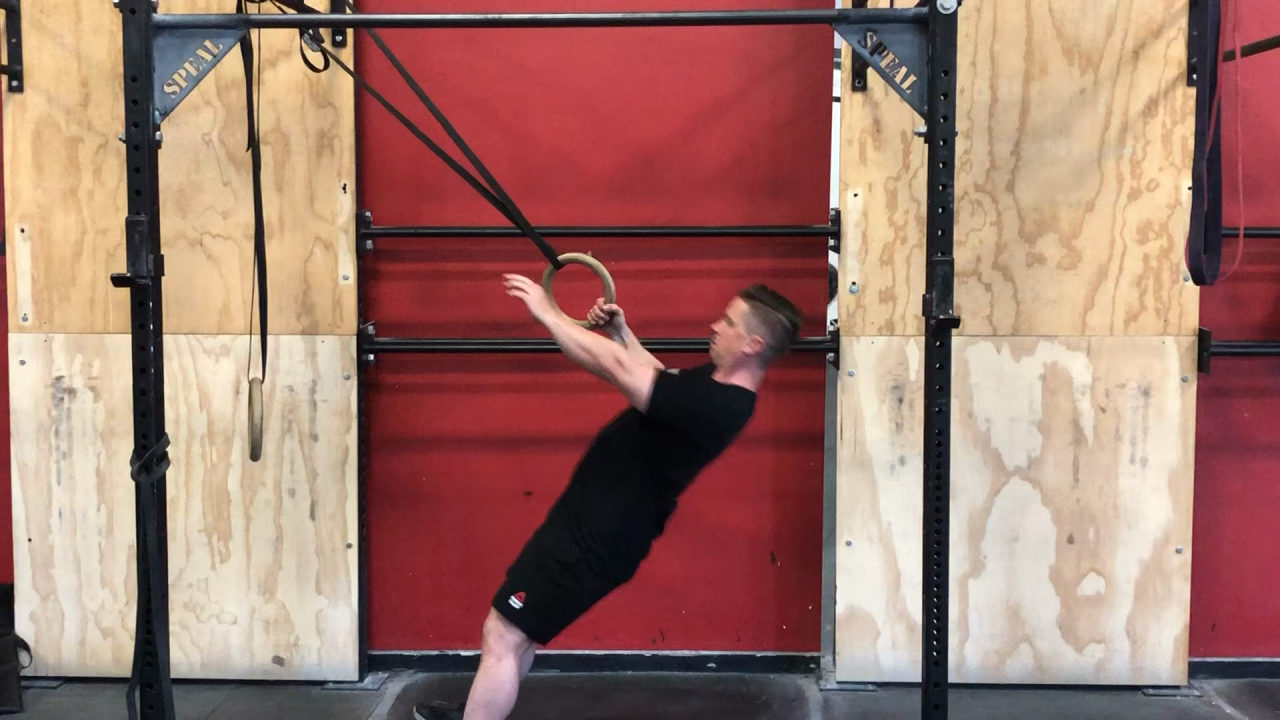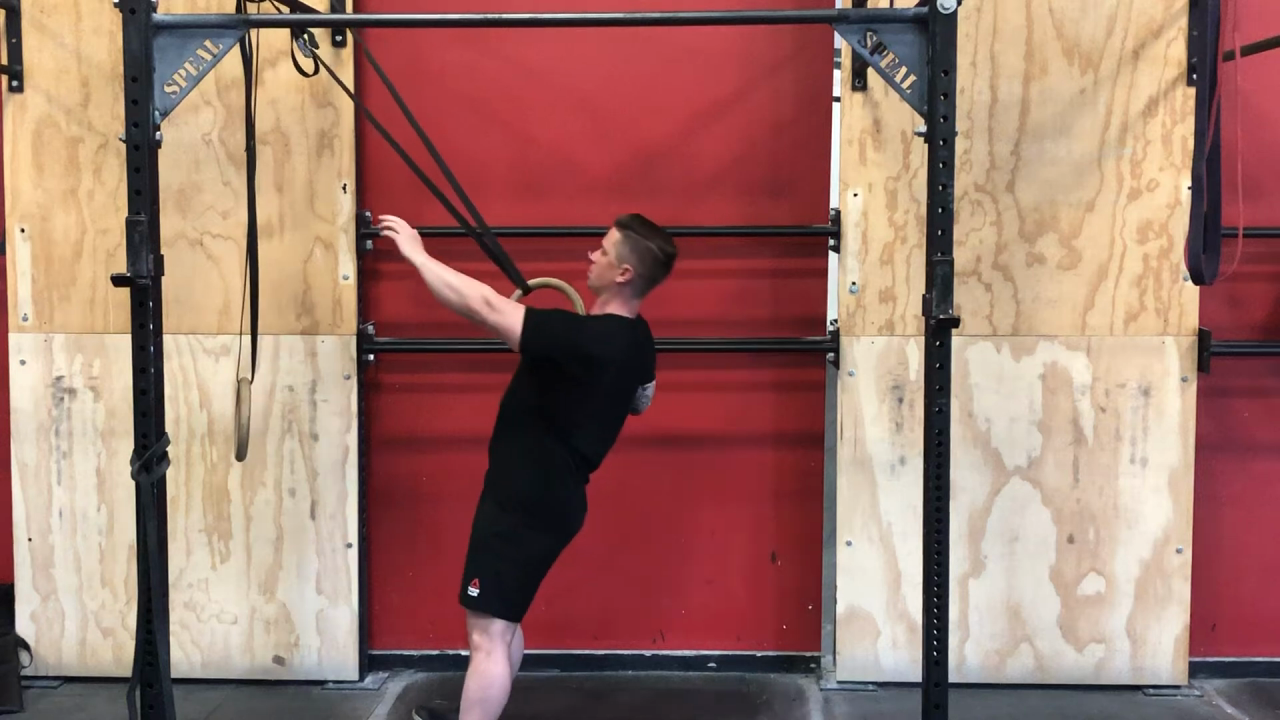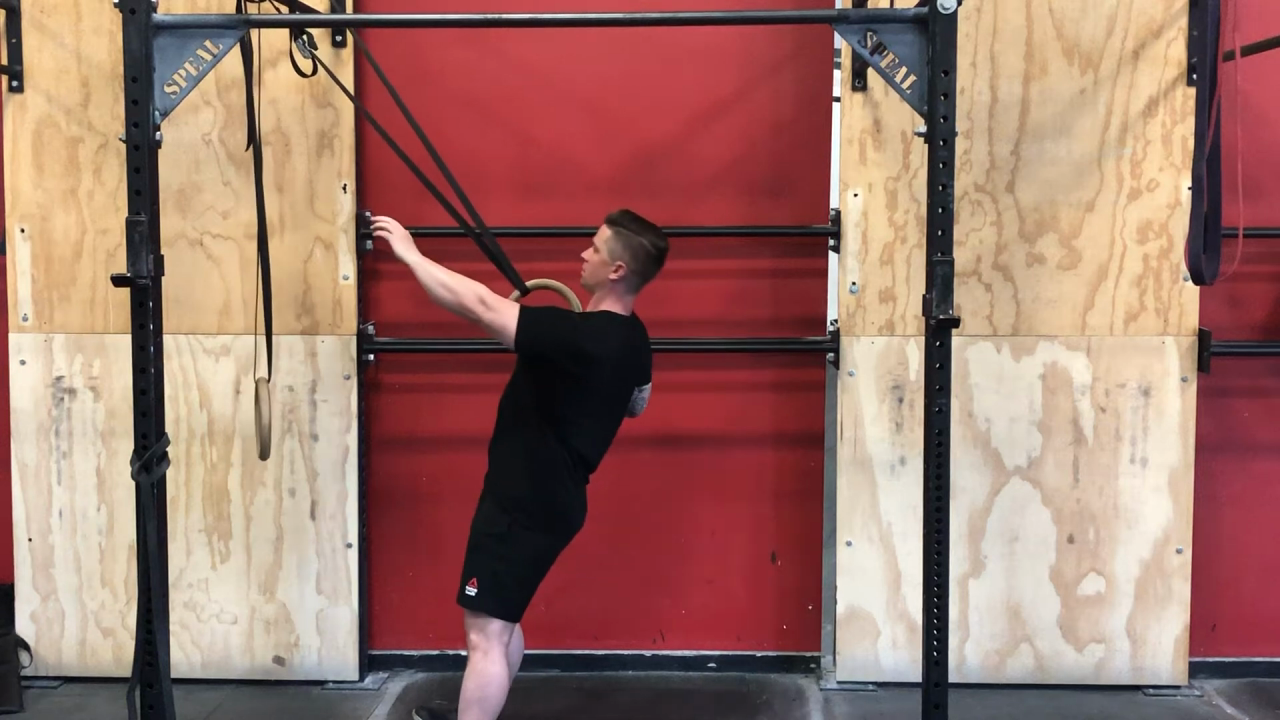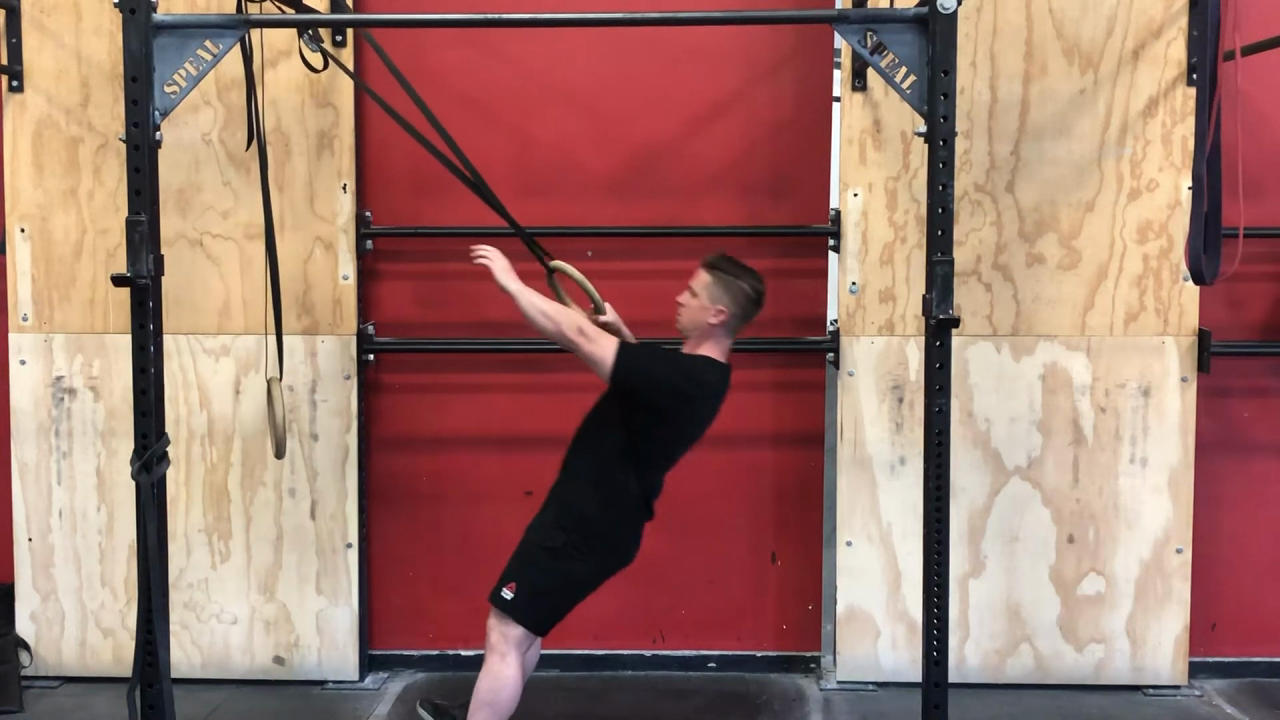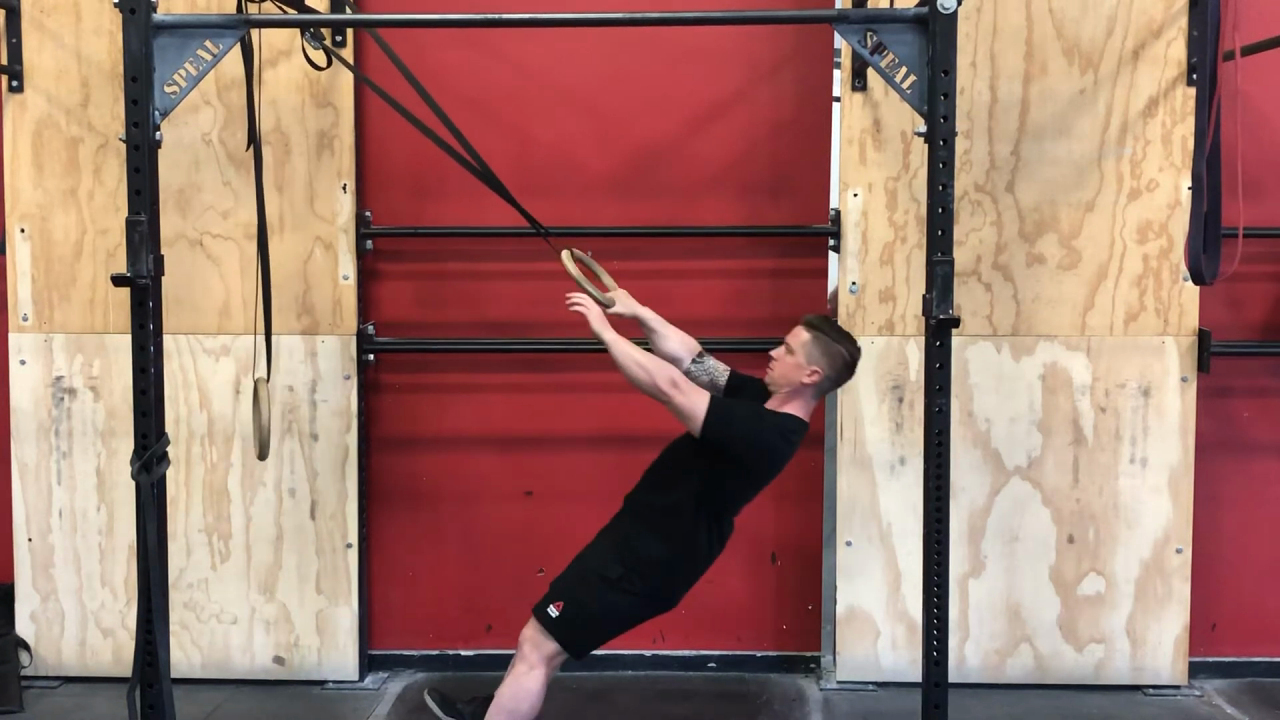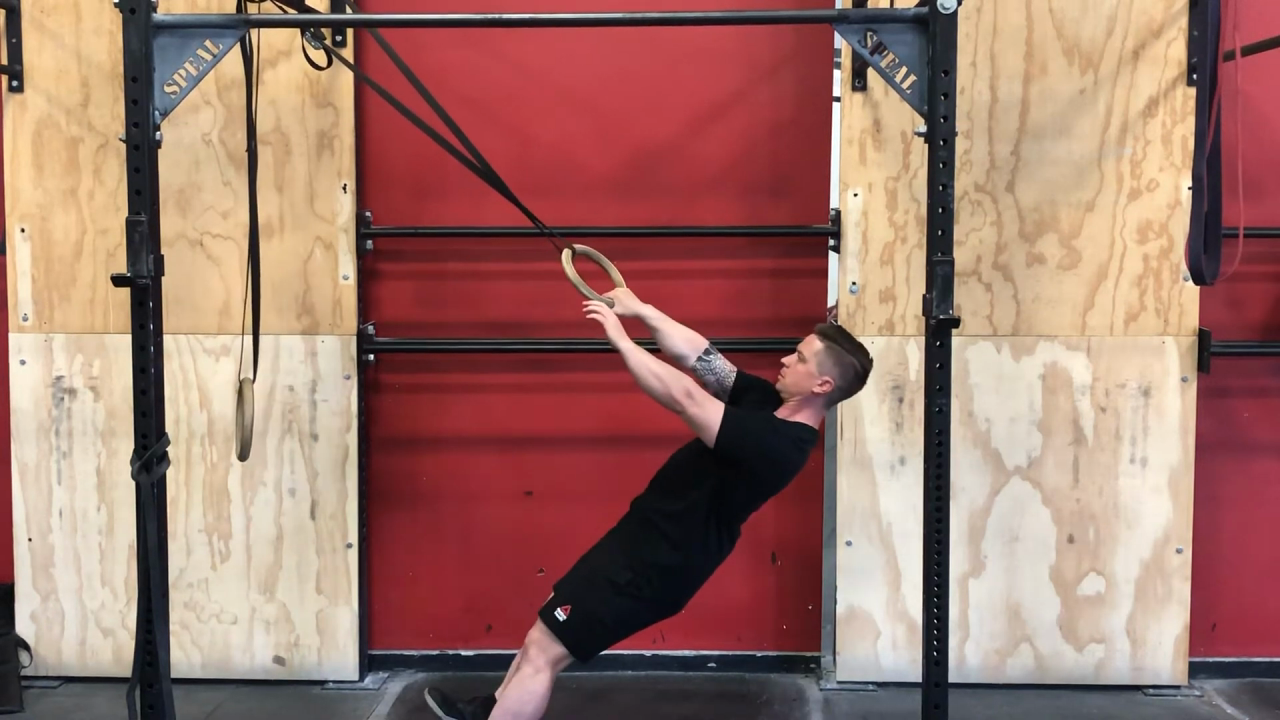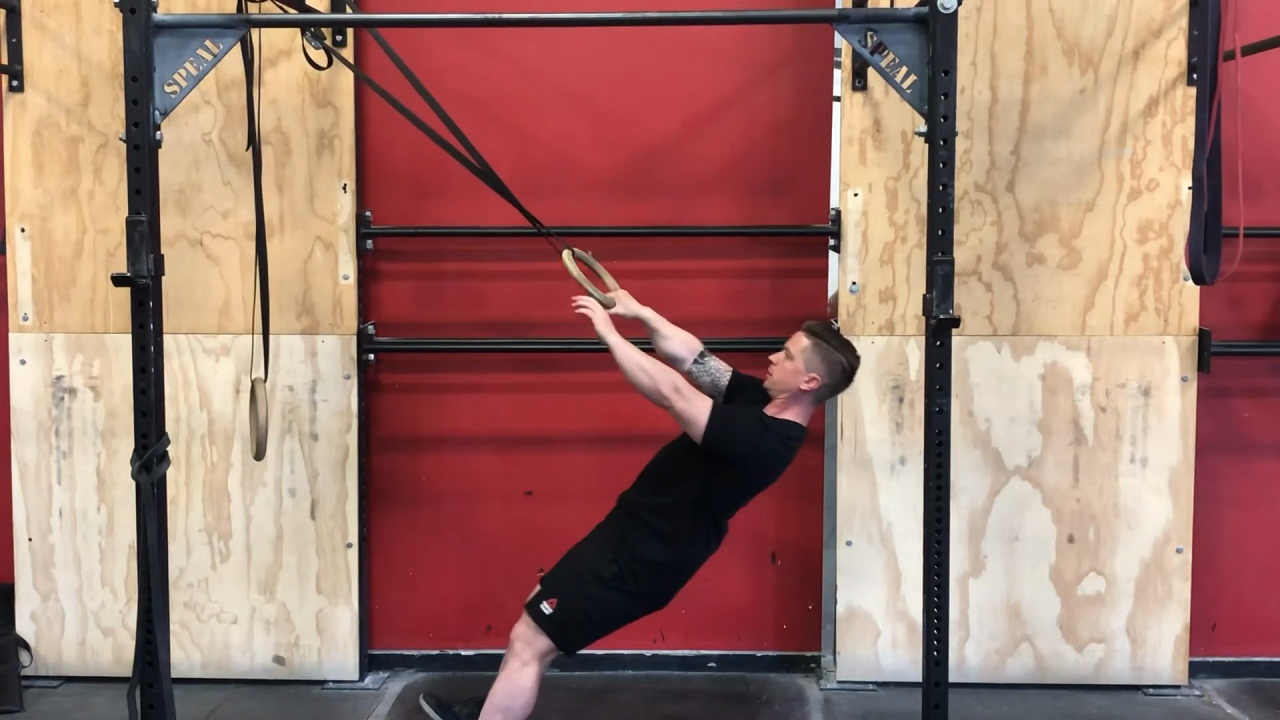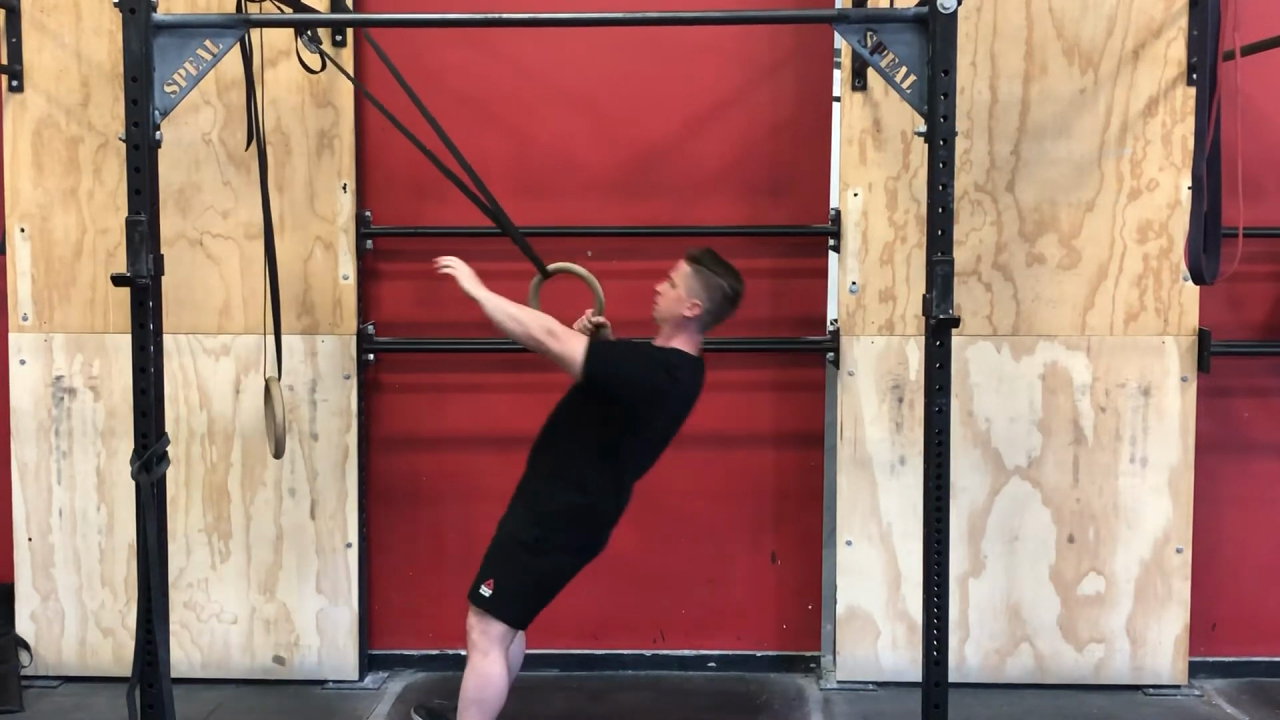
dt=0.5s
person 1, frame 1
left shoulder: (713, 407)
right shoulder: (718, 386)
left elbow: (618, 368)
right elbow: (656, 376)
left wrist: (547, 312)
right wrist: (620, 330)
left hip: (595, 537)
right hip: (593, 521)
left knee: (502, 637)
right knee: (516, 629)
person 1, frame 2
left shoulder: (586, 340)
right shoulder: (634, 338)
left elbow: (485, 306)
right elbow: (640, 401)
left wrist: (417, 254)
left hip: (527, 501)
right hip: (546, 495)
left knee: (489, 633)
right knee: (503, 622)
person 1, frame 3
left shoulder: (580, 336)
right shoulder: (629, 338)
left elbow: (480, 305)
right elbow: (636, 404)
left wrist: (410, 254)
left hip: (526, 502)
right hip: (546, 496)
left knee: (486, 632)
right knee: (502, 621)
person 1, frame 4
left shoulder: (682, 377)
right shoulder: (700, 370)
left elbow: (580, 338)
left wrist: (510, 281)
right wrist: (617, 326)
left hip: (586, 524)
right hip: (596, 514)
left knee: (505, 635)
right knee: (521, 625)
person 1, frame 5
left shoulder: (762, 434)
right shoulder: (764, 404)
left elbow: (671, 387)
right elbow: (691, 360)
left wrist: (604, 330)
right wrist: (639, 313)
left hip: (646, 560)
right hip: (644, 541)
left knee: (537, 646)
right knee: (547, 624)
person 1, frame 6
left shoulder: (777, 444)
right shoulder: (769, 404)
left elbow: (684, 398)
right elbow: (698, 356)
left wrist: (620, 339)
right wrist: (639, 310)
left hip: (653, 563)
right hip: (645, 537)
left knee: (543, 650)
right knee: (549, 621)
person 1, frame 7
left shoulder: (765, 440)
right shoulder: (761, 404)
left elbow: (673, 393)
right elbow: (694, 359)
left wrist: (610, 334)
right wrist: (640, 313)
left hip: (642, 556)
right hip: (636, 533)
left knee: (528, 643)
right knee: (537, 617)
person 1, frame 8
left shoulder: (652, 372)
right shoulder: (676, 366)
left elbow: (549, 338)
left wrist: (475, 288)
right wrist: (604, 337)
left hip: (557, 515)
right hip: (572, 508)
left knee: (487, 631)
right knee: (504, 623)
